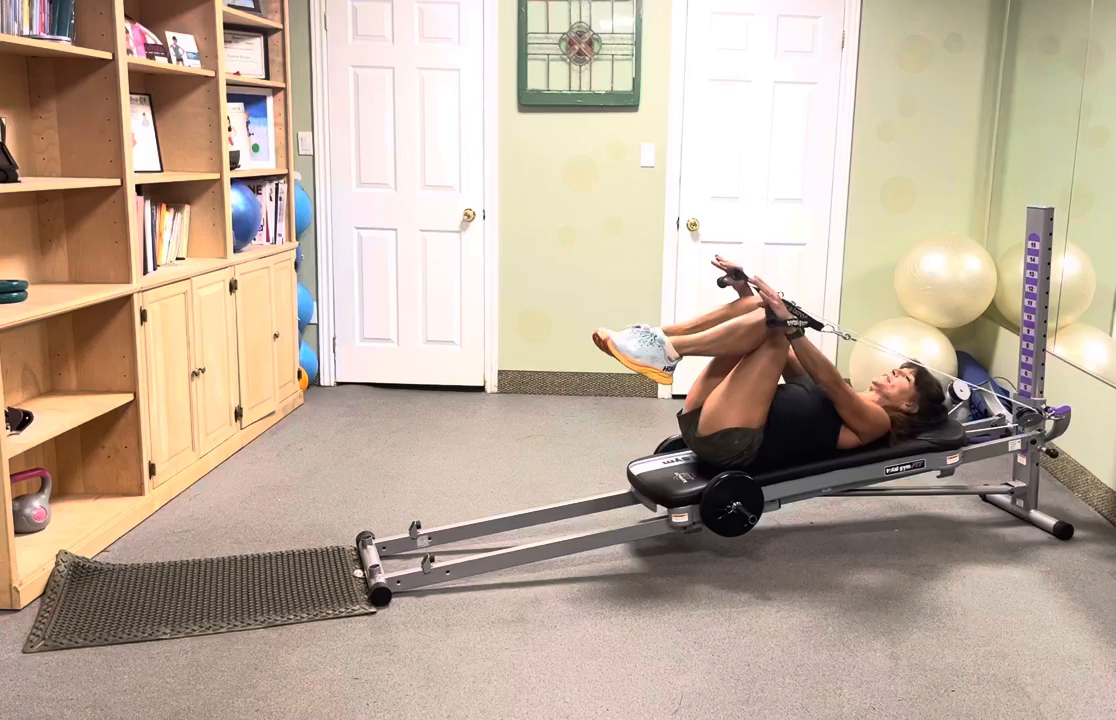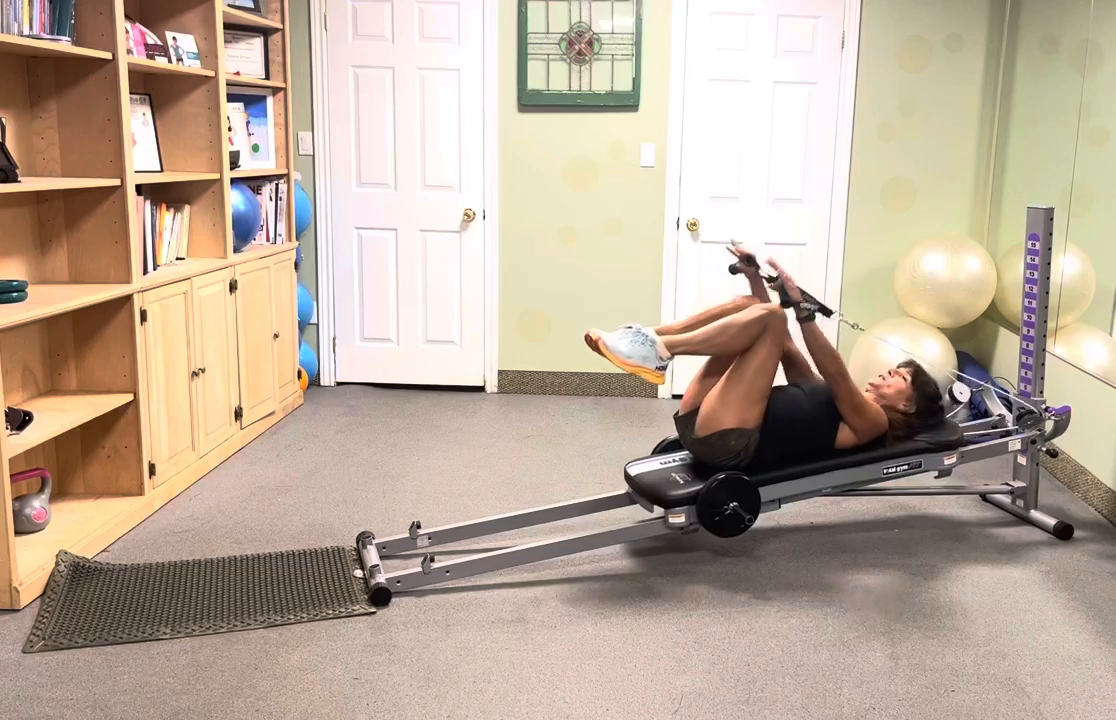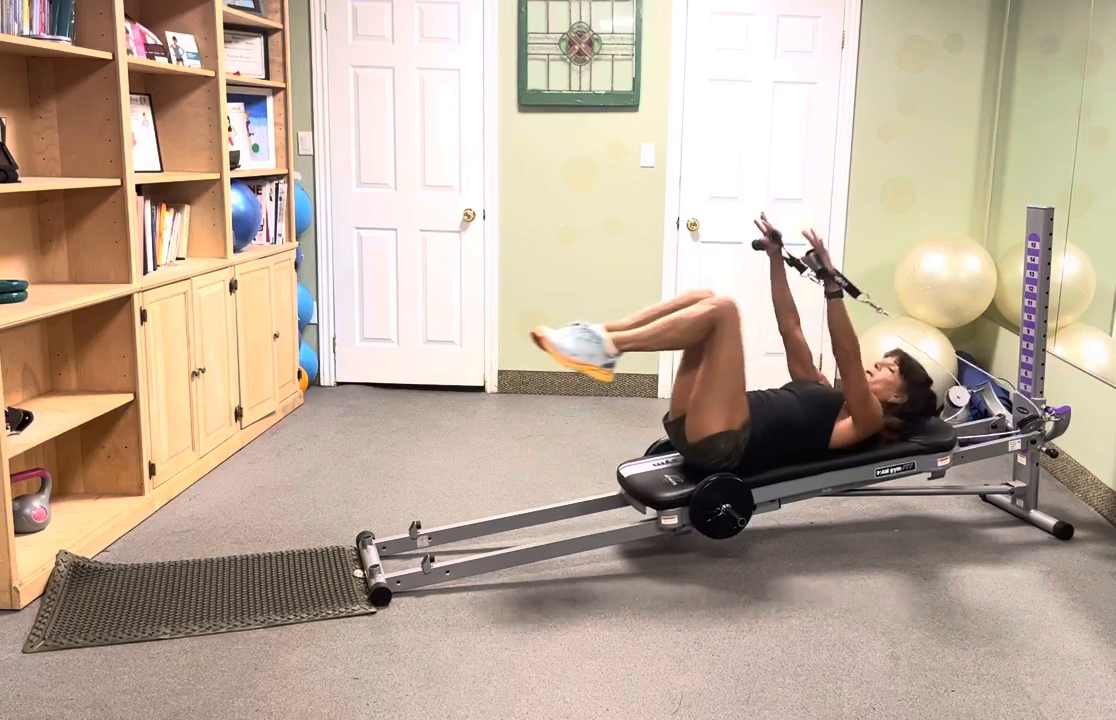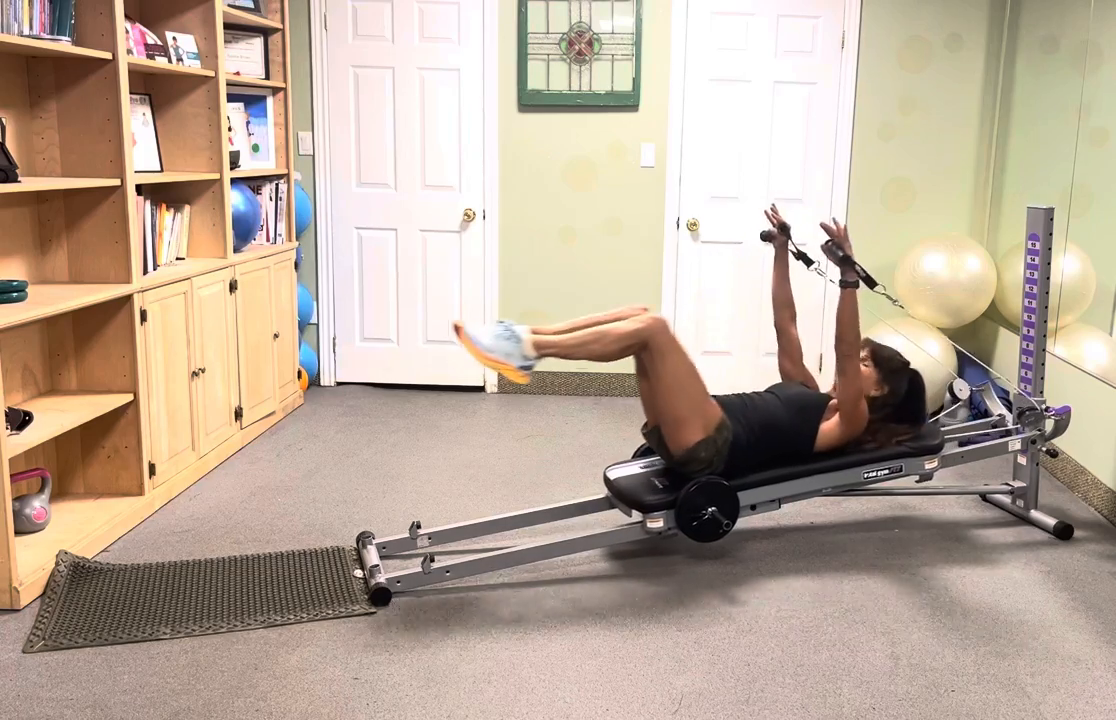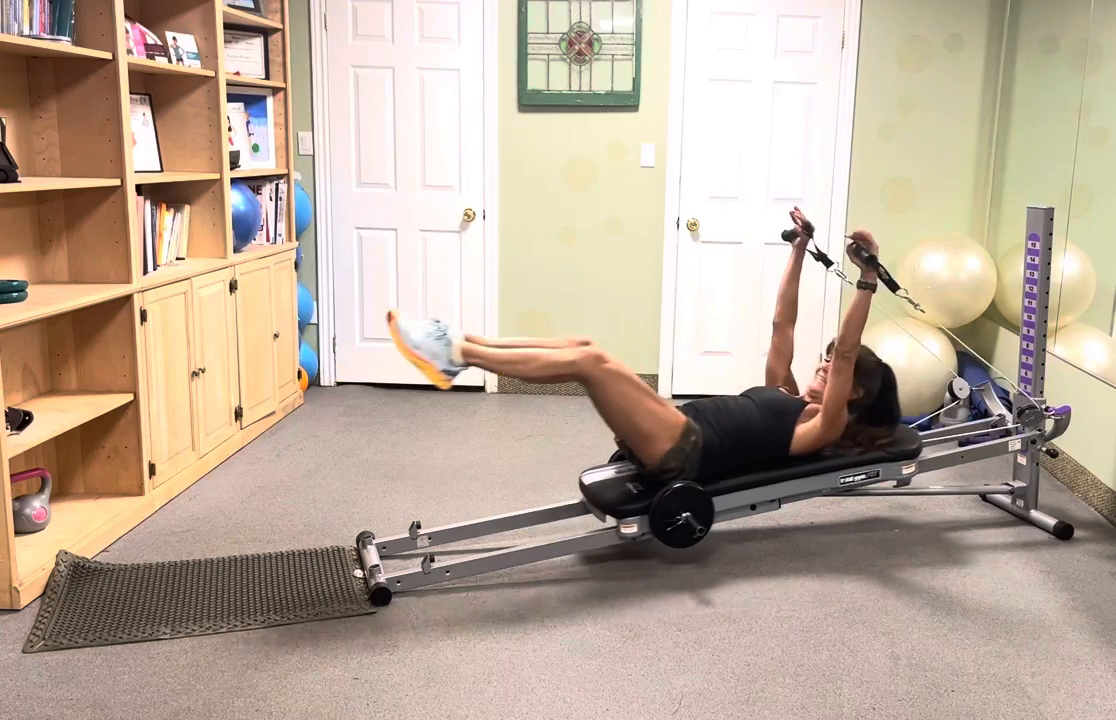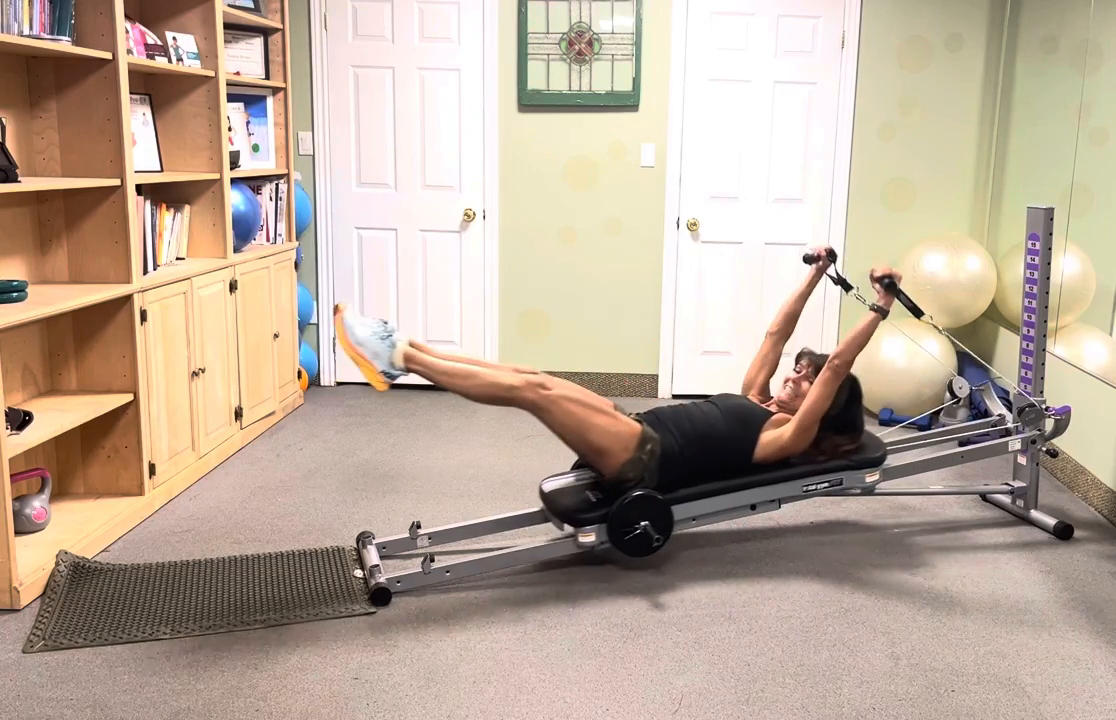
dt=0.2s
person 1, frame 1
left shoulder: (874, 423)
right shoulder: (841, 401)
left elbow: (832, 381)
right elbow: (786, 358)
left wrist: (788, 325)
right wrist: (746, 290)
left hip: (731, 441)
right hip: (702, 422)
left knee: (772, 323)
right knee: (756, 309)
left ankle: (666, 350)
right ankle: (659, 342)
person 1, frame 2
left shoulder: (872, 423)
right shoulder: (832, 399)
left elbow: (835, 371)
right elbow: (788, 352)
left wrist: (801, 309)
right wrist: (755, 279)
left hip: (732, 441)
right hip: (700, 423)
left knee: (769, 316)
right knee: (749, 304)
left ankle: (658, 351)
right ankle: (647, 340)
person 1, frame 3
left shoulder: (866, 421)
right shoulder: (823, 393)
left elbow: (847, 354)
right elbow: (791, 328)
left wrist: (830, 285)
right wrist: (777, 257)
left hip: (726, 443)
right hip: (690, 427)
left knee: (720, 310)
right knee: (703, 299)
left ankle: (604, 346)
right ankle: (599, 338)
person 1, frame 4
left shoulder: (850, 423)
right shoulder: (807, 392)
left elbow: (846, 348)
right elbow: (786, 323)
left wrist: (847, 275)
right wrist: (781, 250)
left hip: (712, 448)
right hip: (691, 434)
left knee: (651, 327)
right knee: (637, 317)
left ankle: (525, 350)
right ankle: (523, 341)
person 1, frame 5
left shoulder: (827, 429)
right shoulder: (785, 397)
left elbow: (845, 355)
right elbow: (781, 322)
left wrist: (866, 281)
right wrist: (798, 251)
left hip: (685, 452)
right hip: (673, 437)
left knee: (587, 360)
right knee: (580, 348)
left ankle: (456, 354)
right ankle: (458, 349)
person 1, frame 6
left shoulder: (793, 439)
right shoulder: (756, 405)
left elbow: (836, 368)
right elbow: (776, 335)
left wrist: (879, 308)
right wrist: (815, 275)
left hip: (645, 459)
right hip: (636, 434)
left knee: (531, 388)
right knee: (528, 375)
left ankle: (399, 358)
right ankle: (403, 353)
